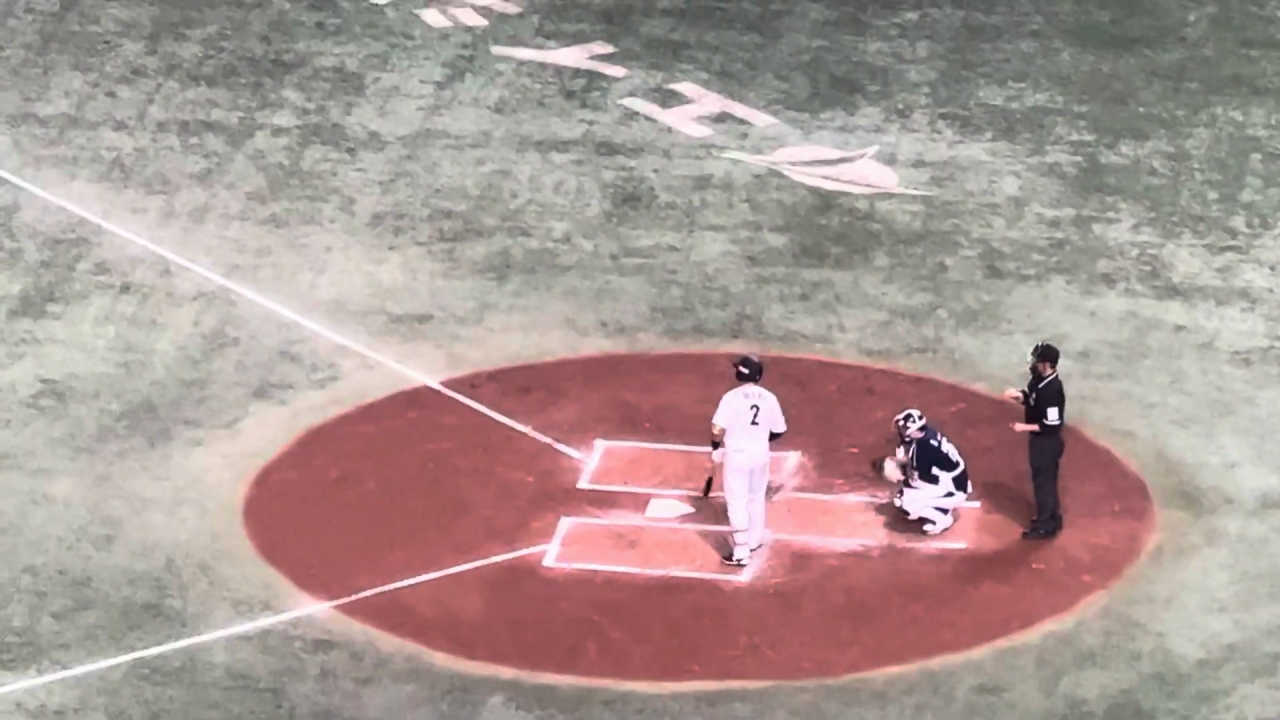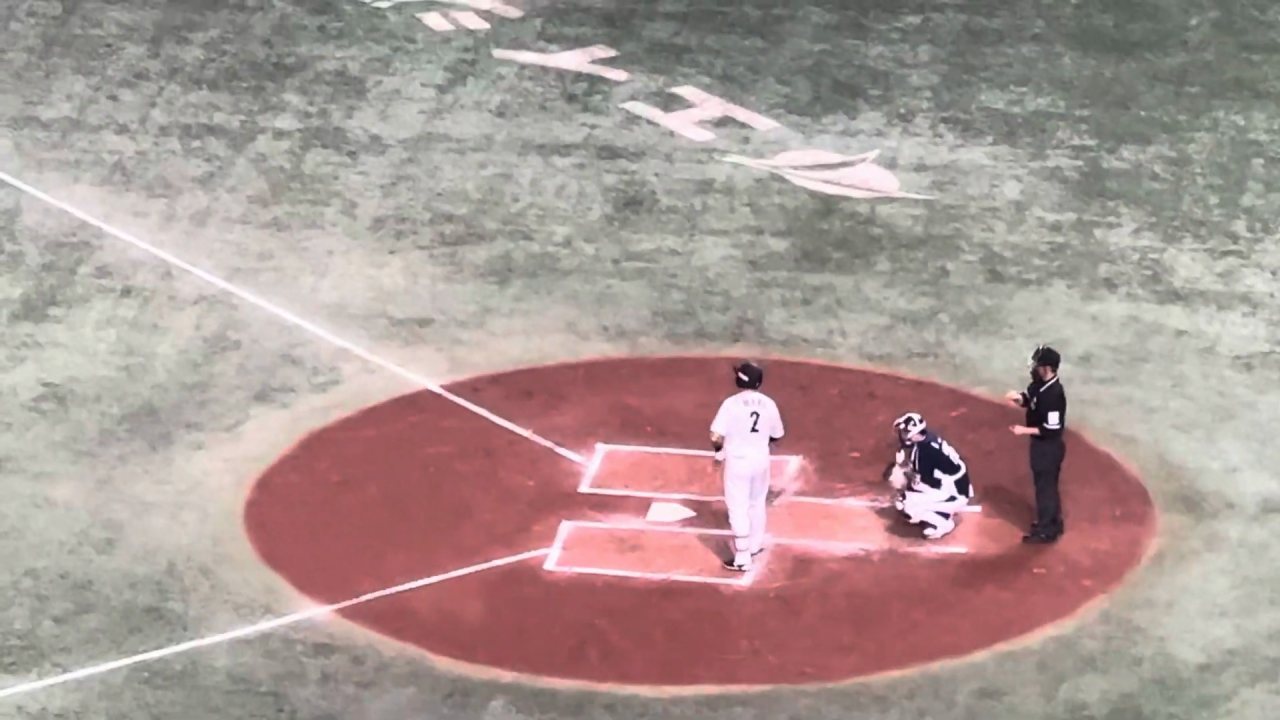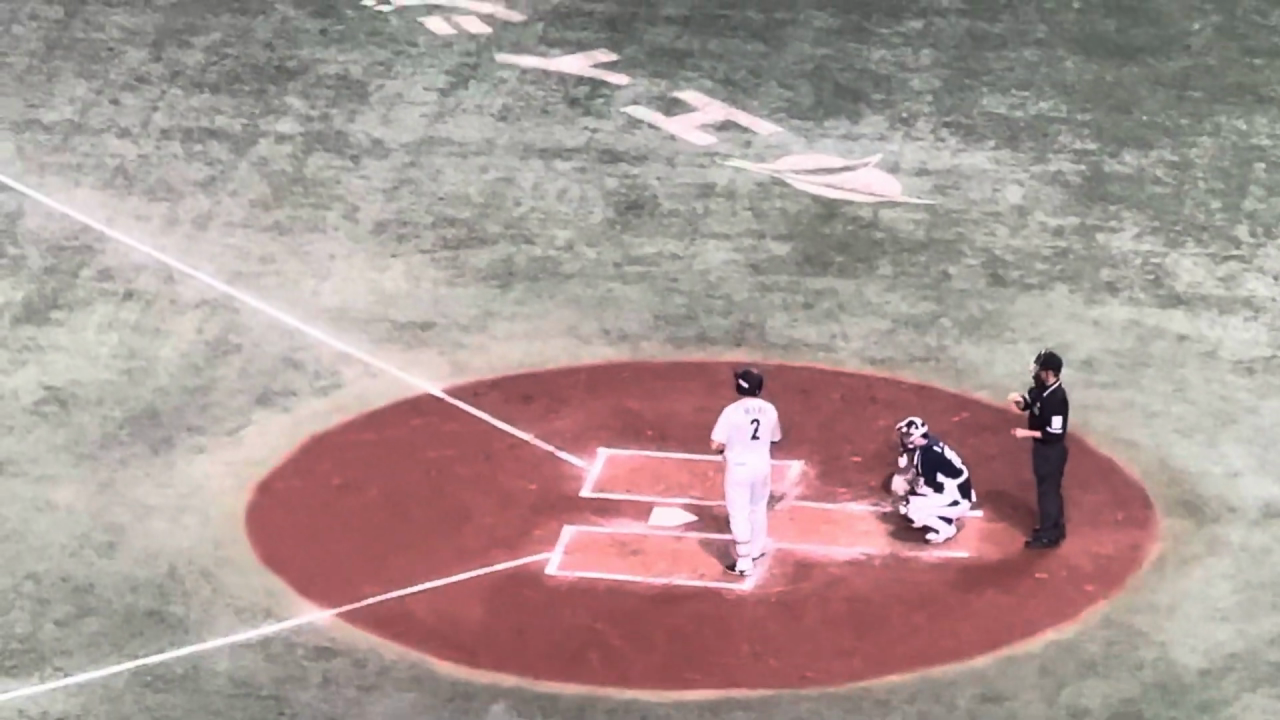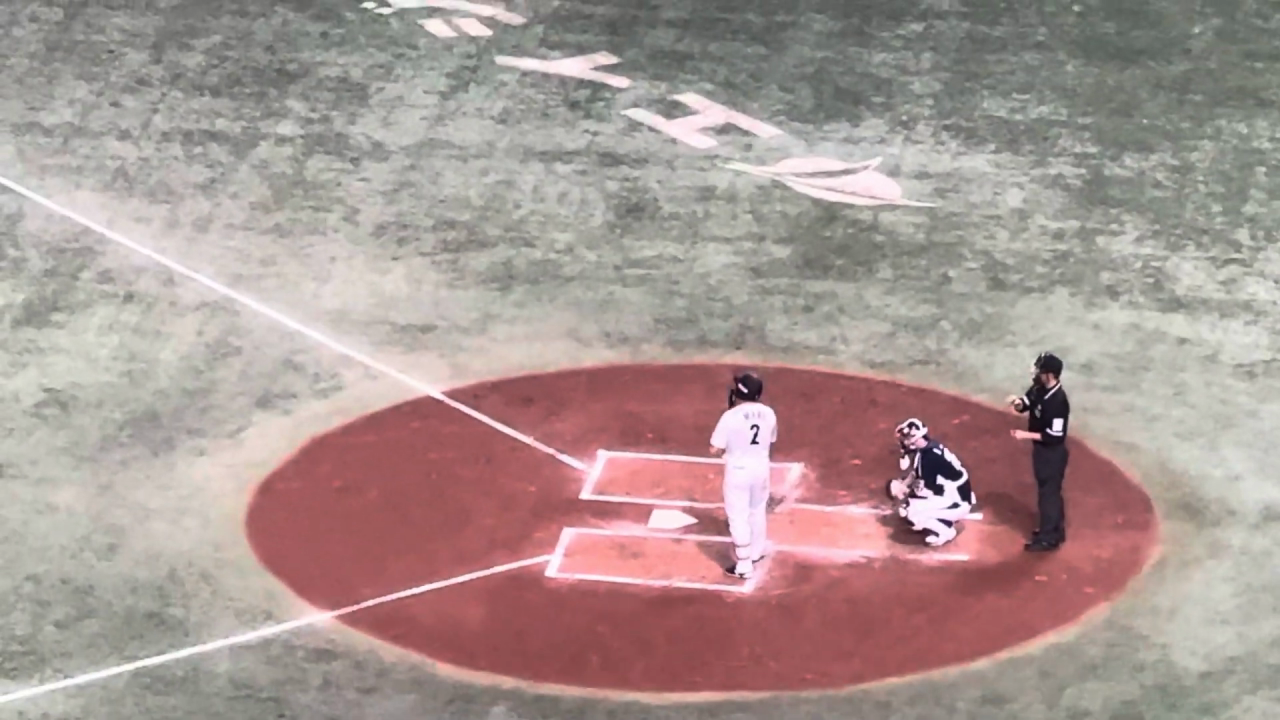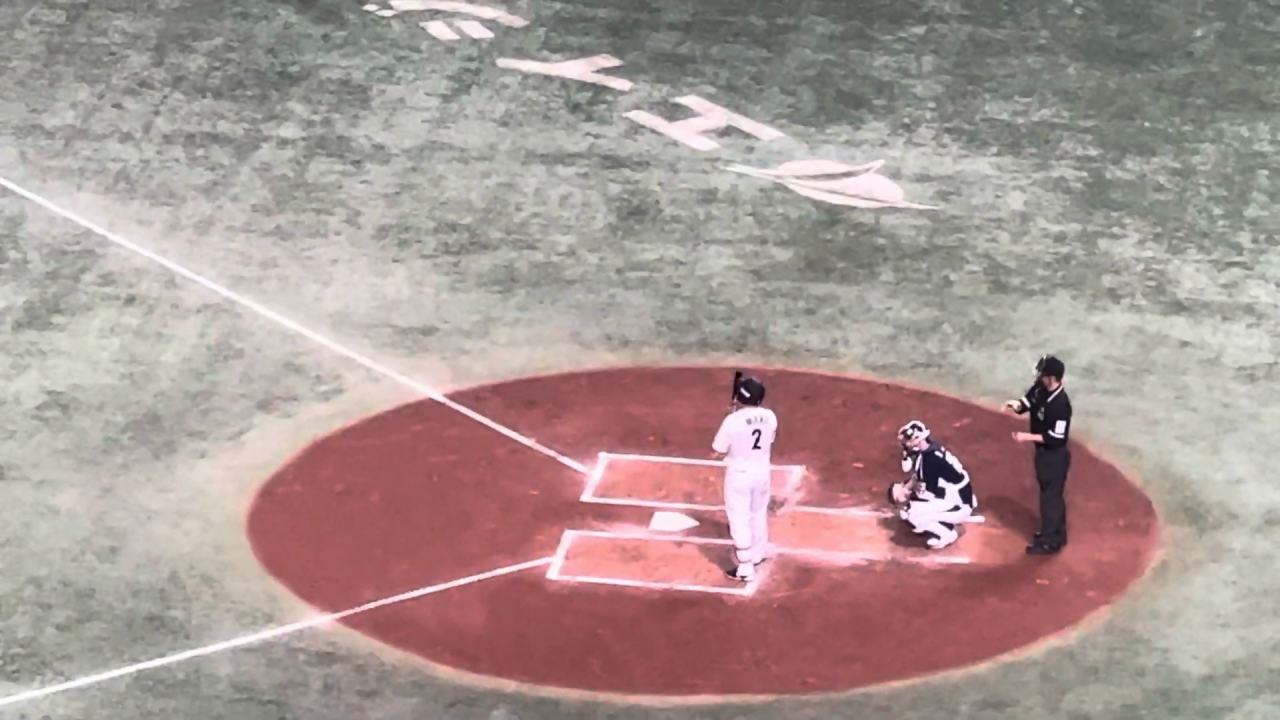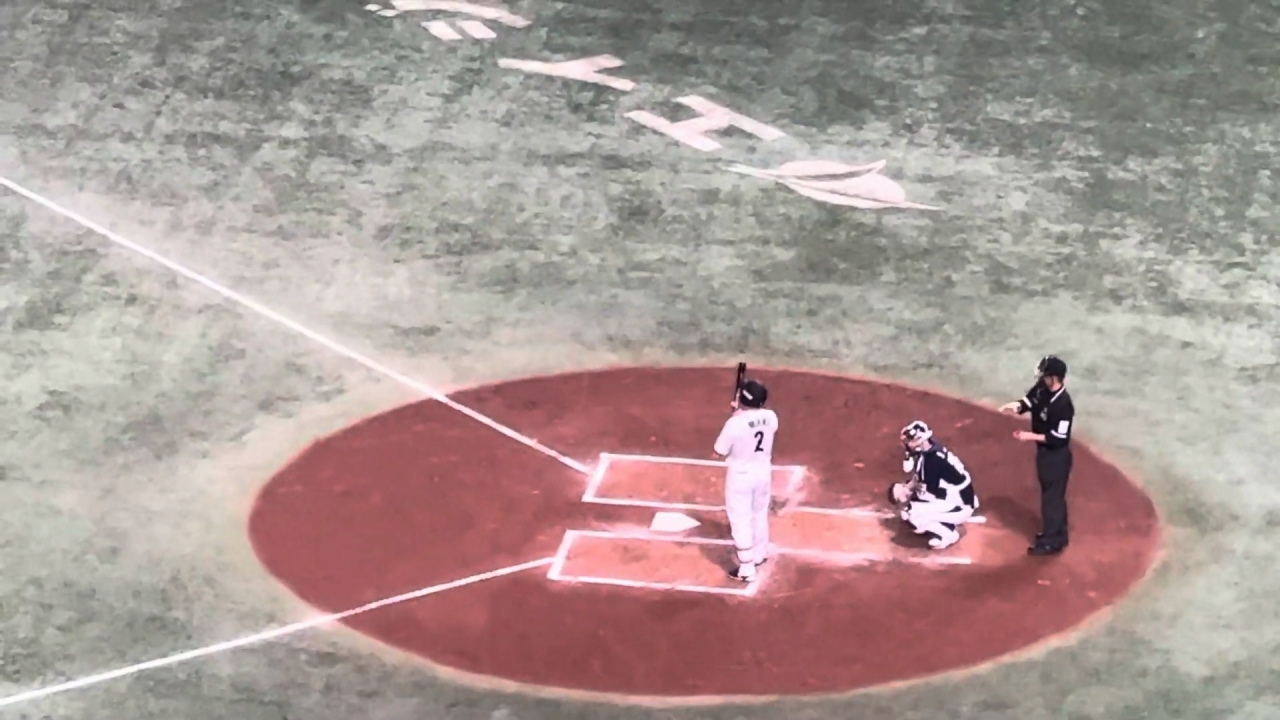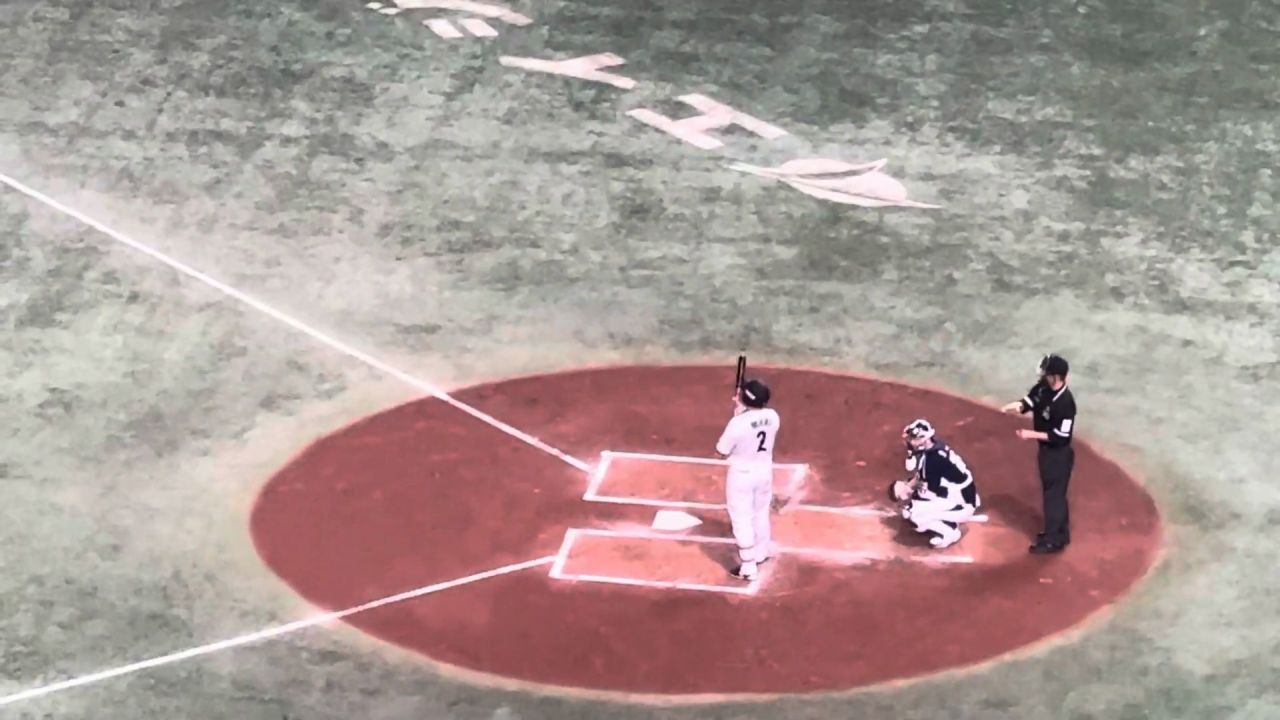
dt=0.1s
person 1, frame 1
left shoulder: (731, 397)
right shoulder: (770, 398)
left elbow: (717, 430)
right elbow: (779, 430)
left wrist: (716, 449)
left hip: (737, 456)
right hip: (760, 455)
left knee: (737, 503)
right knee: (756, 499)
left ankle: (741, 553)
right ankle: (753, 542)
person 1, frame 2
left shoulder: (731, 404)
right shoulder: (769, 404)
left elbow: (716, 436)
right elbow: (777, 436)
left wrist: (719, 450)
left hip: (738, 462)
right hip: (761, 460)
left knee: (738, 510)
right knee: (757, 504)
left ankle: (742, 559)
right ankle: (754, 546)
person 1, frame 3
left shoulder: (731, 411)
right shoulder: (770, 410)
left elbow: (716, 444)
right elbow: (775, 439)
left wrist: (725, 449)
left hip: (739, 468)
right hip: (762, 466)
left knee: (739, 515)
right knee: (758, 509)
left ankle: (744, 563)
right ankle: (756, 550)
person 1, frame 4
left shoulder: (731, 416)
right shoulder: (769, 414)
left elbow: (715, 449)
left wrist: (728, 448)
left hip: (737, 472)
right hip: (761, 469)
left knee: (738, 518)
right knee: (757, 512)
left ankle: (744, 566)
right ankle: (755, 553)
person 1, frame 5
left shoulder: (732, 421)
right shoulder: (770, 417)
left elbow: (717, 451)
left hip: (739, 476)
right hip: (762, 473)
left knee: (739, 521)
right knee: (758, 515)
left ankle: (745, 569)
right ankle: (757, 555)
person 1, frame 6
left shoulder: (735, 423)
right shoulder: (771, 418)
left elbow: (719, 453)
right wrist: (742, 413)
left hip: (740, 476)
right hip: (763, 474)
left knee: (740, 522)
right knee: (759, 515)
left ankle: (746, 569)
right ankle: (758, 556)
person 1, frame 7
left shoulder: (737, 423)
right shoulder: (773, 417)
left elbow: (721, 452)
right wrist: (744, 410)
left hip: (741, 475)
right hip: (764, 473)
left knee: (742, 520)
right knee: (761, 514)
left ankle: (748, 568)
right ankle: (760, 554)
person 2, frame 1
left shoulder: (1051, 390)
right shoulder: (1039, 379)
left elbow: (1051, 425)
right elbow: (1028, 398)
left wrist: (1024, 427)
right wrist: (1018, 395)
left hip: (1047, 442)
right hip: (1040, 440)
left knee: (1044, 482)
right knee: (1042, 480)
left ankle: (1046, 526)
right ankle: (1052, 518)
person 2, frame 2
left shoulder: (1052, 394)
right shoulder: (1039, 382)
left elbow: (1052, 429)
right elbow: (1028, 400)
left wrist: (1024, 430)
right wrist: (1018, 397)
left hip: (1049, 446)
right hip: (1040, 443)
left knee: (1045, 487)
right knee: (1044, 485)
left ankle: (1046, 530)
right ankle: (1053, 523)
person 2, frame 3
left shoulder: (1056, 398)
right shoulder: (1040, 386)
left elbow: (1053, 433)
right elbow: (1027, 403)
left wrist: (1026, 433)
right wrist: (1019, 400)
left hip: (1052, 451)
right hip: (1043, 448)
left knee: (1048, 491)
right knee: (1049, 489)
left ankle: (1048, 535)
right ankle: (1055, 527)
person 2, frame 4
left shoulder: (1057, 401)
right shoulder: (1039, 388)
left elbow: (1054, 436)
right elbow: (1025, 405)
left wrist: (1026, 435)
right wrist: (1017, 402)
left hip: (1052, 453)
right hip: (1042, 449)
left knee: (1048, 494)
right knee: (1049, 491)
left ankle: (1048, 538)
right ankle: (1055, 530)
person 2, frame 5
left shoulder: (1059, 404)
right shoulder: (1040, 390)
left elbow: (1055, 438)
right elbow: (1025, 403)
left wrist: (1027, 437)
right wrist: (1016, 405)
left hip: (1054, 455)
right hip: (1043, 451)
left knee: (1050, 497)
right knee: (1051, 494)
left ankle: (1050, 541)
right ankle: (1057, 533)
person 2, frame 6
left shoulder: (1062, 404)
right shoulder: (1041, 390)
left elbow: (1058, 438)
right elbow: (1026, 403)
left wrist: (1029, 436)
right wrist: (1016, 406)
left hip: (1056, 456)
right hip: (1045, 452)
left knee: (1052, 497)
right knee: (1052, 495)
left ankle: (1051, 542)
right ankle: (1058, 534)
person 2, frame 7
left shoulder: (1064, 402)
right shoulder: (1042, 388)
left elbow: (1060, 436)
right elbow: (1028, 402)
left wrist: (1031, 434)
right wrist: (1017, 406)
left hip: (1058, 454)
right hip: (1046, 450)
left knee: (1053, 495)
right knee: (1053, 493)
left ankle: (1053, 540)
right ankle: (1060, 532)
